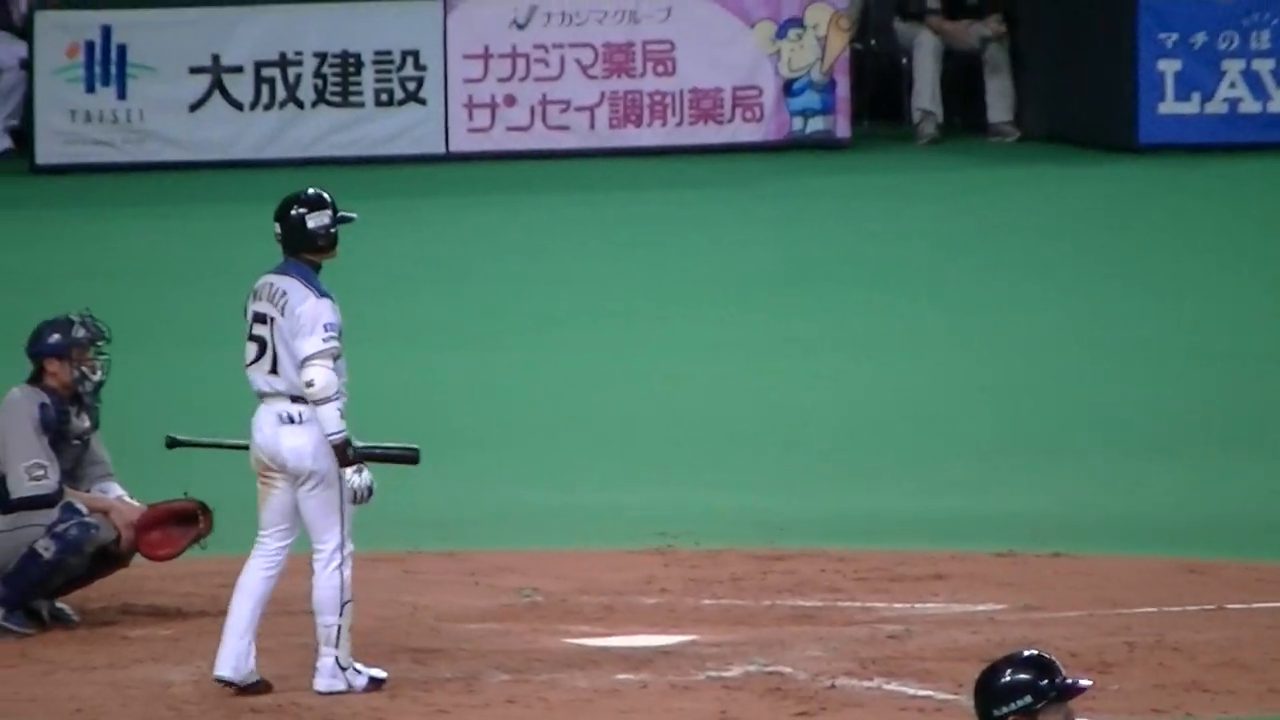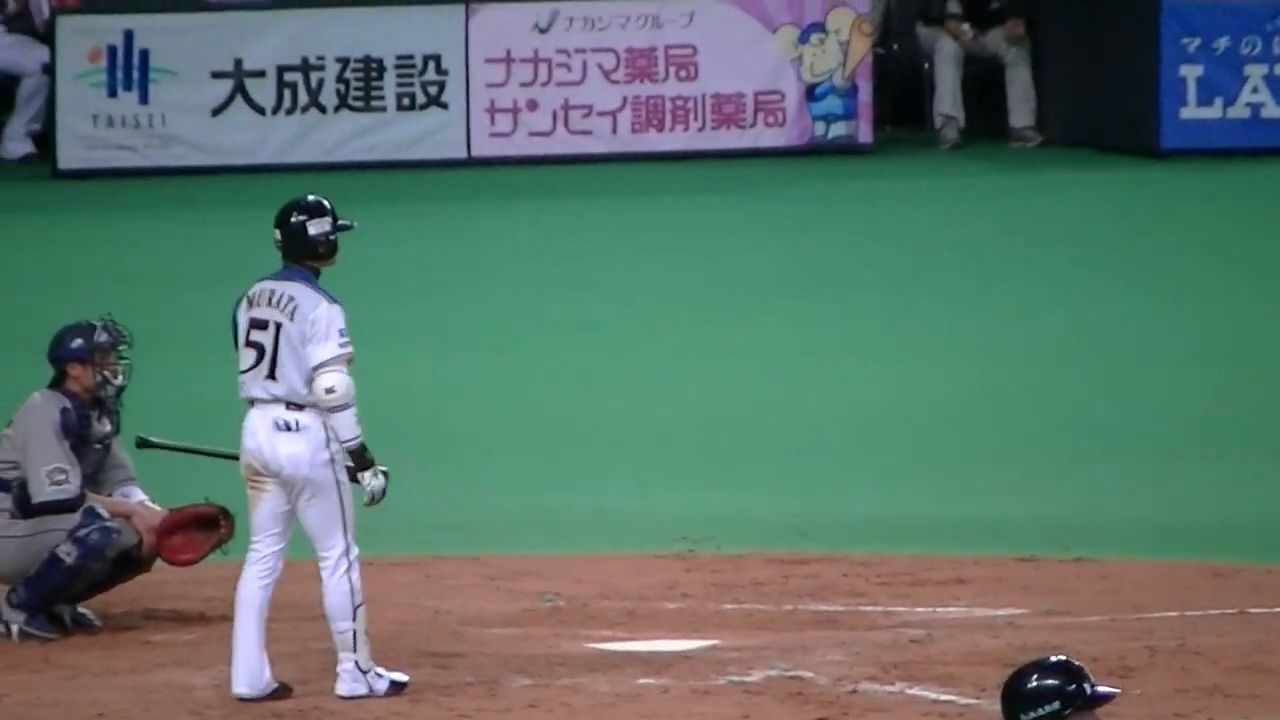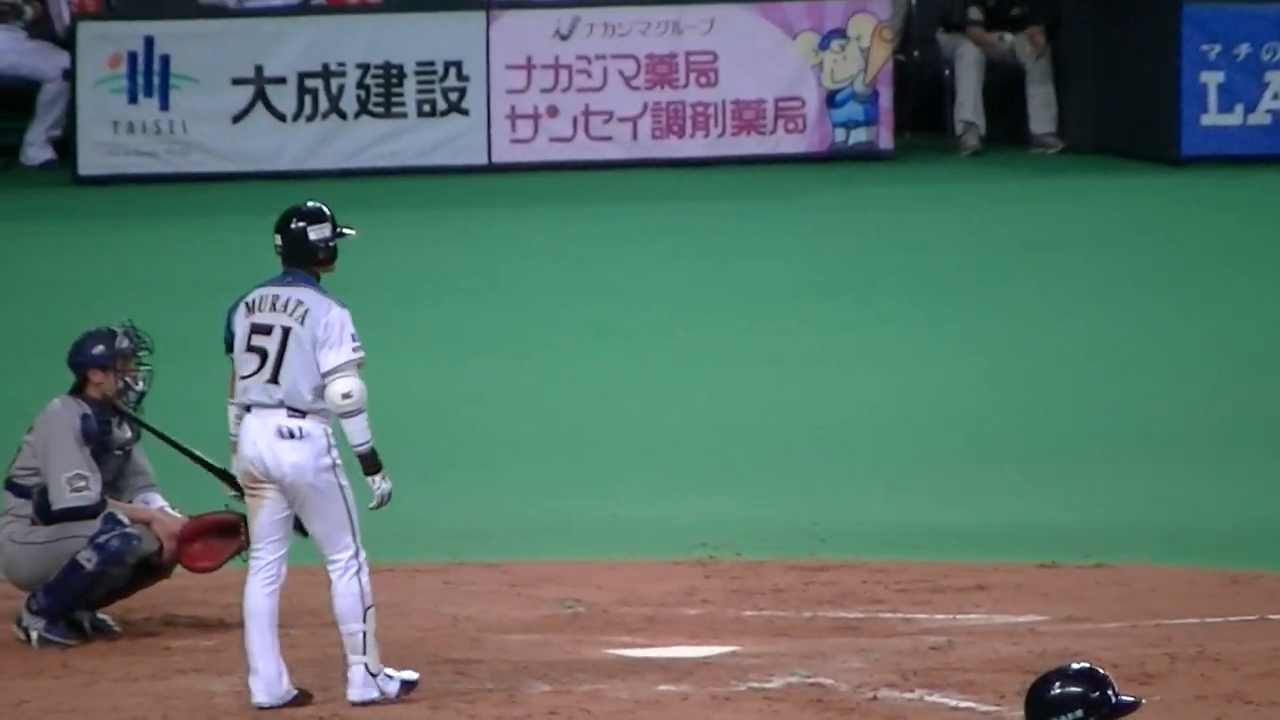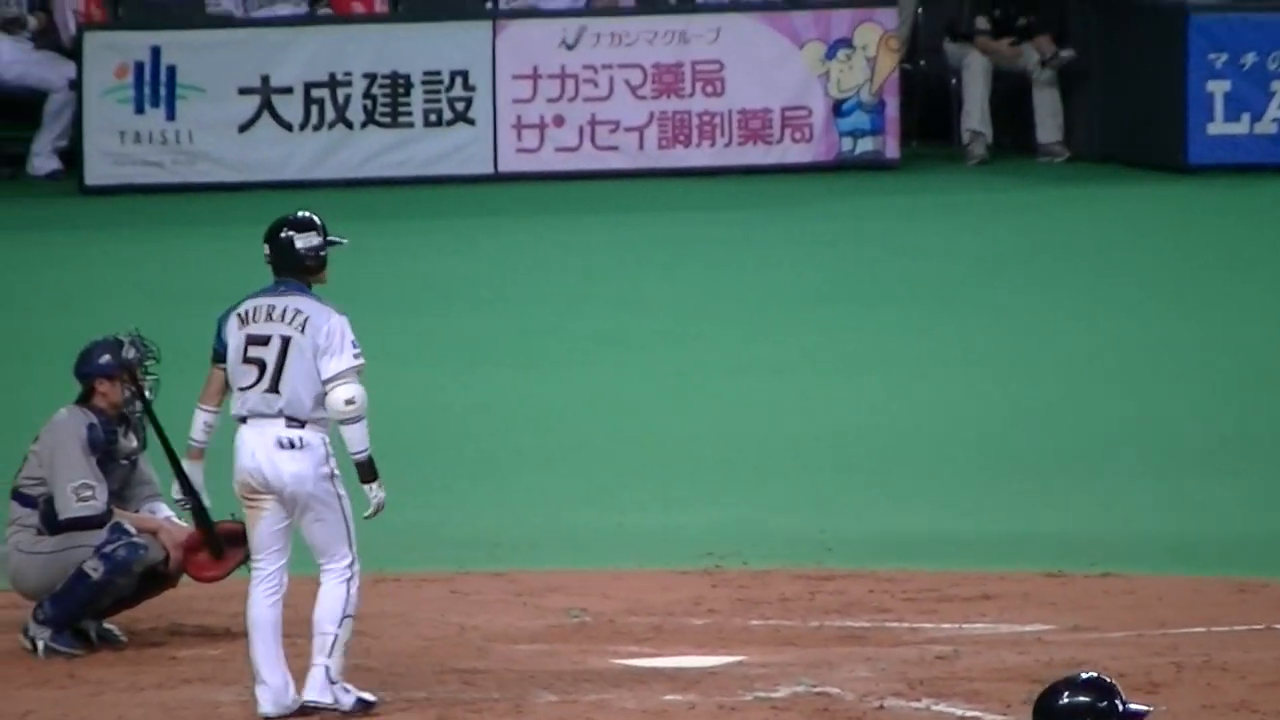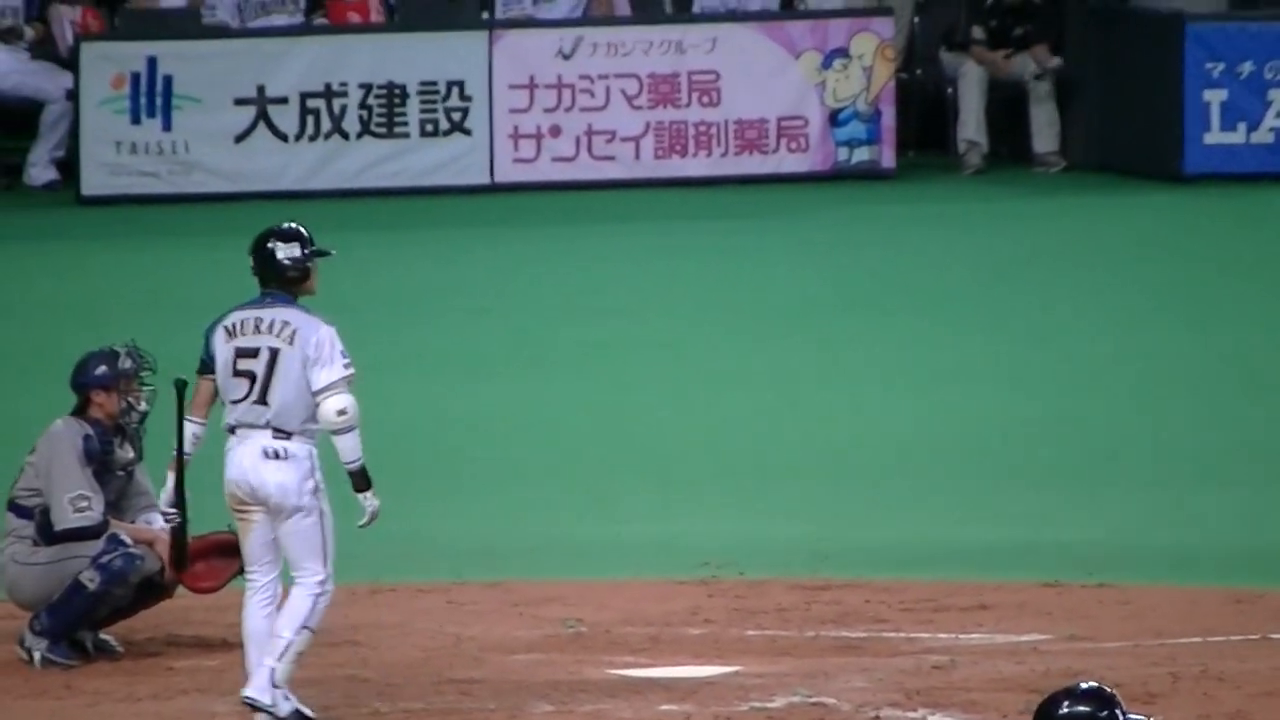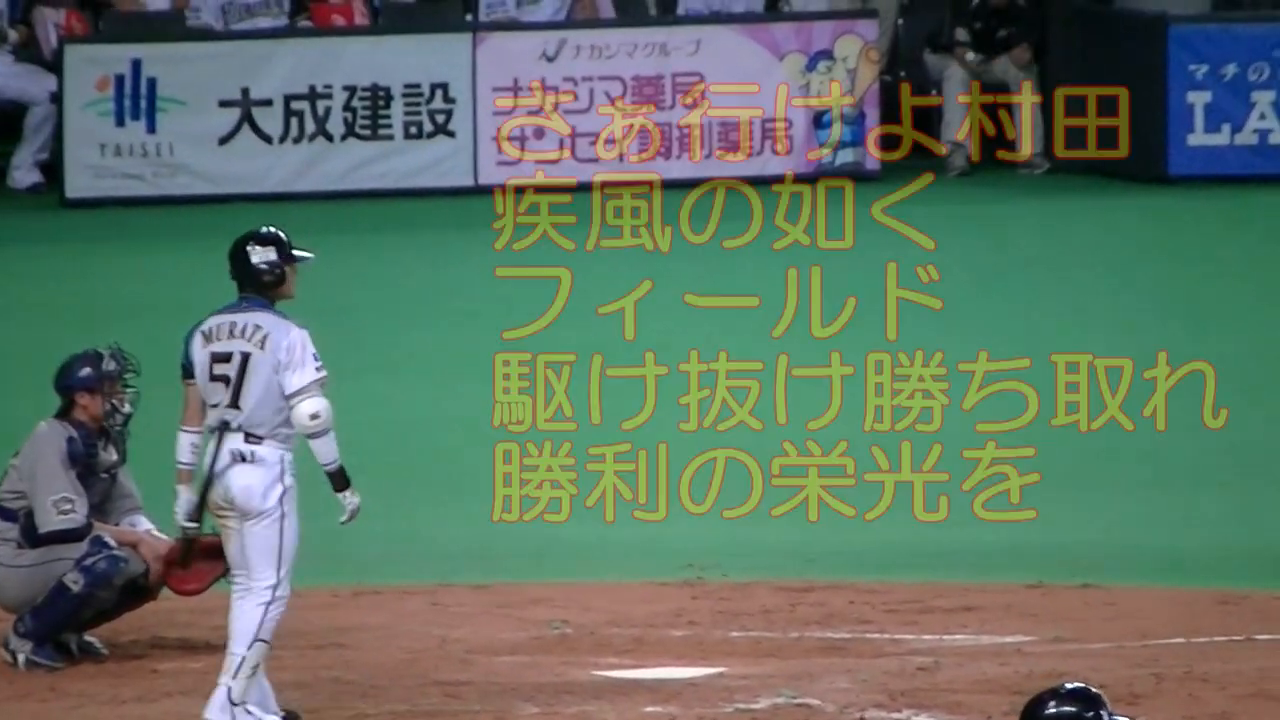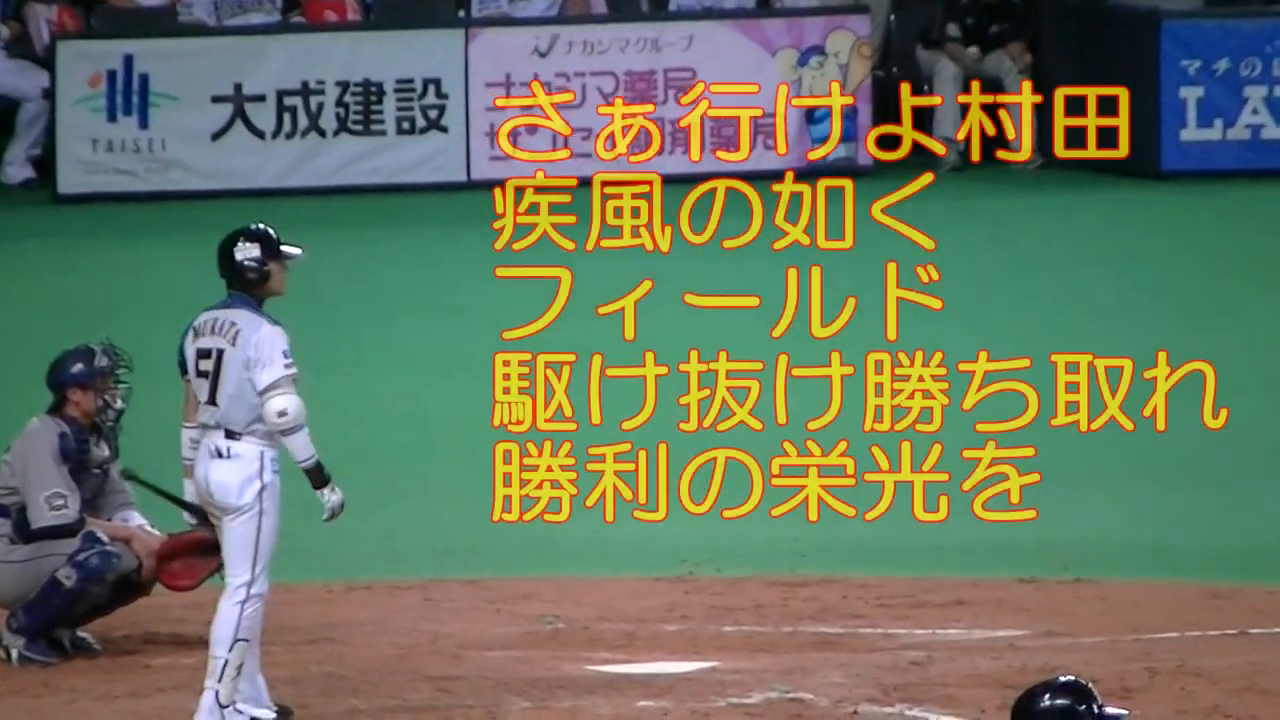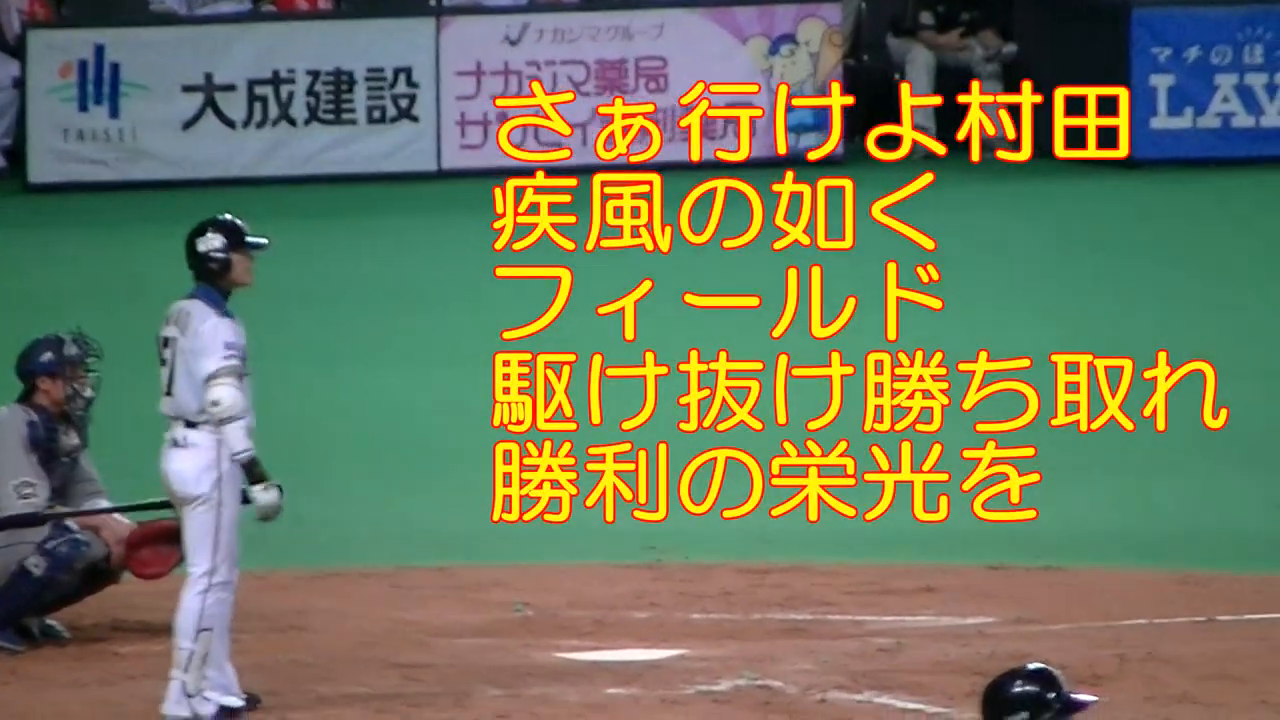
dt=0.2s
person 1, frame 1
left shoulder: (261, 290)
right shoulder: (312, 301)
right elbow: (319, 388)
right wrist: (348, 456)
left hip: (265, 426)
right hip: (305, 432)
left knee: (269, 547)
right knee: (331, 552)
left ankle: (233, 661)
right ankle: (334, 667)
person 1, frame 2
left shoulder: (251, 298)
right shoulder: (319, 307)
right elbow: (333, 393)
right wrist: (364, 462)
left hip: (256, 432)
right hip: (303, 436)
left knee: (262, 556)
right knee: (337, 556)
left ankle: (249, 675)
right ankle: (356, 671)
person 1, frame 3
left shoulder: (247, 304)
right shoulder: (327, 312)
left elbow: (237, 386)
right elbow: (347, 397)
left wrist: (235, 451)
right wrist: (374, 466)
left hip: (255, 439)
right hip: (306, 443)
left knee: (266, 562)
right knee: (347, 560)
left ankle: (268, 683)
right ankle: (365, 674)
person 1, frame 4
left shoulder: (237, 315)
right shoulder: (326, 320)
left elbow: (212, 394)
right elbow: (347, 405)
left wrist: (193, 460)
right wrist: (369, 475)
left hip: (249, 449)
right hip: (302, 452)
left knee: (266, 572)
right knee: (340, 566)
person 1, frame 5
left shoulder: (225, 327)
right shoulder: (314, 331)
left elbow: (200, 405)
right elbow: (338, 416)
left wrist: (178, 474)
right wrist: (363, 484)
left hip: (239, 463)
right hip: (289, 464)
left knee: (260, 584)
right knee: (312, 583)
person 1, frame 6
left shoulder: (204, 331)
right shoulder: (286, 335)
left elbow: (193, 416)
right elbow: (312, 419)
left wrist: (185, 485)
right wrist: (343, 484)
left hip: (221, 468)
right hip: (264, 469)
left knee: (247, 588)
right knee: (268, 592)
person 1, frame 7
left shoulder: (200, 326)
right shoulder: (263, 332)
left elbow: (191, 410)
right elbow: (284, 417)
left wrist: (190, 479)
right wrist: (322, 482)
left hip: (209, 463)
right hip: (248, 465)
left knee: (248, 585)
right knee: (245, 588)
person 1, frame 8
left shoulder: (182, 313)
right shoulder: (216, 323)
right elbow: (225, 409)
right wrist: (259, 478)
left hip: (187, 451)
right hip: (207, 459)
left knee: (219, 575)
right knee: (208, 577)
person 2, frame 1
left shoulder: (80, 409)
left elbow: (98, 478)
right elbow: (36, 492)
left wrist: (129, 508)
right wrist: (110, 506)
left hip: (41, 523)
left knee: (124, 532)
right knee: (81, 526)
left ankle: (36, 596)
person 2, frame 2
left shoulder: (101, 413)
right shoulder: (43, 410)
left elbow: (120, 482)
right elbow: (57, 496)
left wrist: (150, 512)
right wrist: (131, 510)
left hip: (59, 529)
left knee: (145, 538)
right knee: (103, 530)
left ankle: (57, 600)
person 2, frame 3
left shoulder: (119, 420)
right shoulder: (63, 416)
left elbow: (140, 489)
right elbow: (78, 503)
left wrist: (171, 520)
right wrist: (151, 516)
left hip: (78, 537)
right hip: (27, 544)
left knee: (163, 545)
right knee: (123, 536)
left ankle: (76, 607)
right ankle: (39, 613)
person 2, frame 4
left shoulder: (127, 429)
right shoulder: (70, 426)
left elbow: (146, 498)
right elbow: (84, 513)
left wrist: (180, 530)
right wrist: (158, 526)
left hip: (81, 546)
right hip: (33, 554)
left knee: (168, 554)
right knee: (129, 547)
left ankle: (83, 617)
right ankle: (46, 623)
person 2, frame 5
left shoulder: (122, 440)
right shoulder: (66, 437)
left elbow: (143, 510)
right elbow: (80, 524)
left wrist: (169, 540)
right wrist: (153, 537)
left hip: (76, 557)
right hip: (30, 565)
left knee: (161, 565)
right knee: (125, 556)
left ankle: (78, 629)
right ankle: (42, 634)
person 2, frame 6
left shoulder: (107, 442)
right shoulder: (50, 439)
left elbow: (127, 512)
right elbow: (65, 526)
left wrist: (160, 544)
right wrist: (138, 539)
left hip: (62, 559)
left knee: (149, 568)
right knee: (110, 560)
left ankle: (63, 630)
right ankle: (27, 636)
person 2, frame 7
left shoulder: (99, 438)
right shoulder: (42, 436)
left elbow: (120, 507)
right elbow: (56, 522)
left wrist: (152, 539)
right wrist: (130, 534)
left hip: (50, 554)
left knee: (140, 563)
right knee: (102, 556)
left ankle: (56, 626)
person 2, frame 8
left shoulder: (69, 426)
left elbow: (89, 497)
left wrist: (123, 527)
right wrist: (100, 525)
left knee: (113, 553)
right knee: (73, 546)
left ankle: (26, 616)
